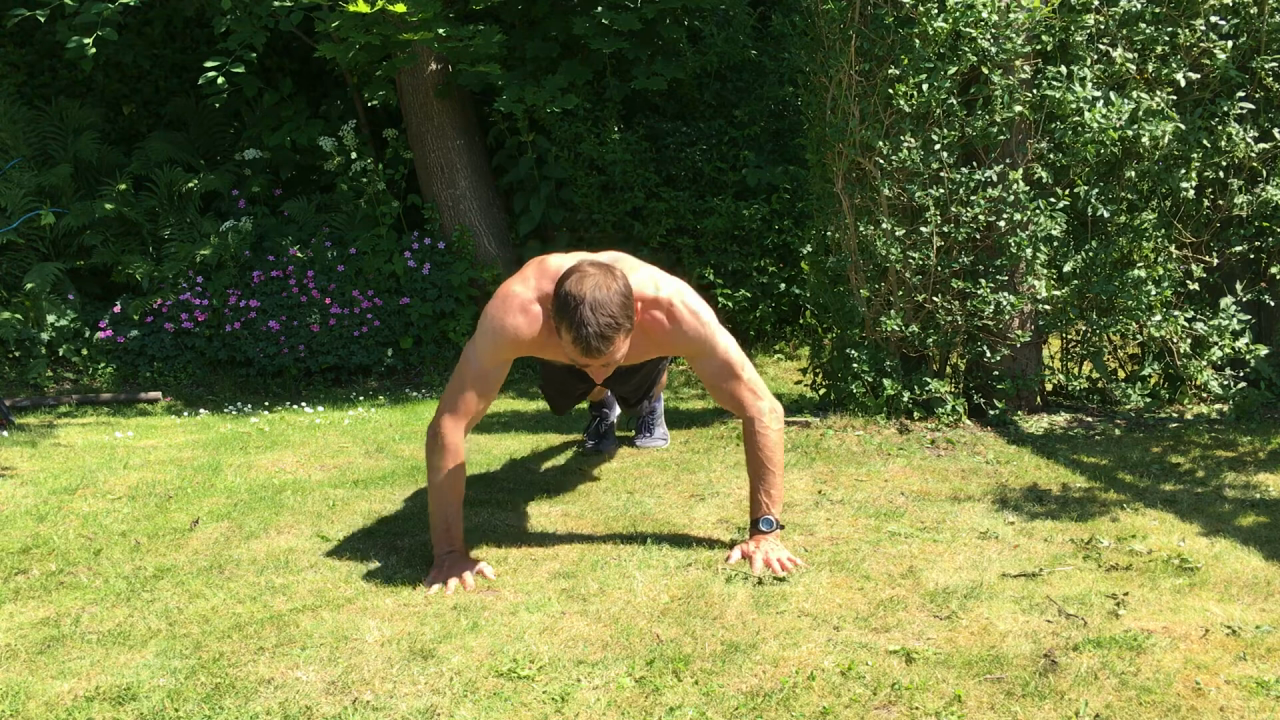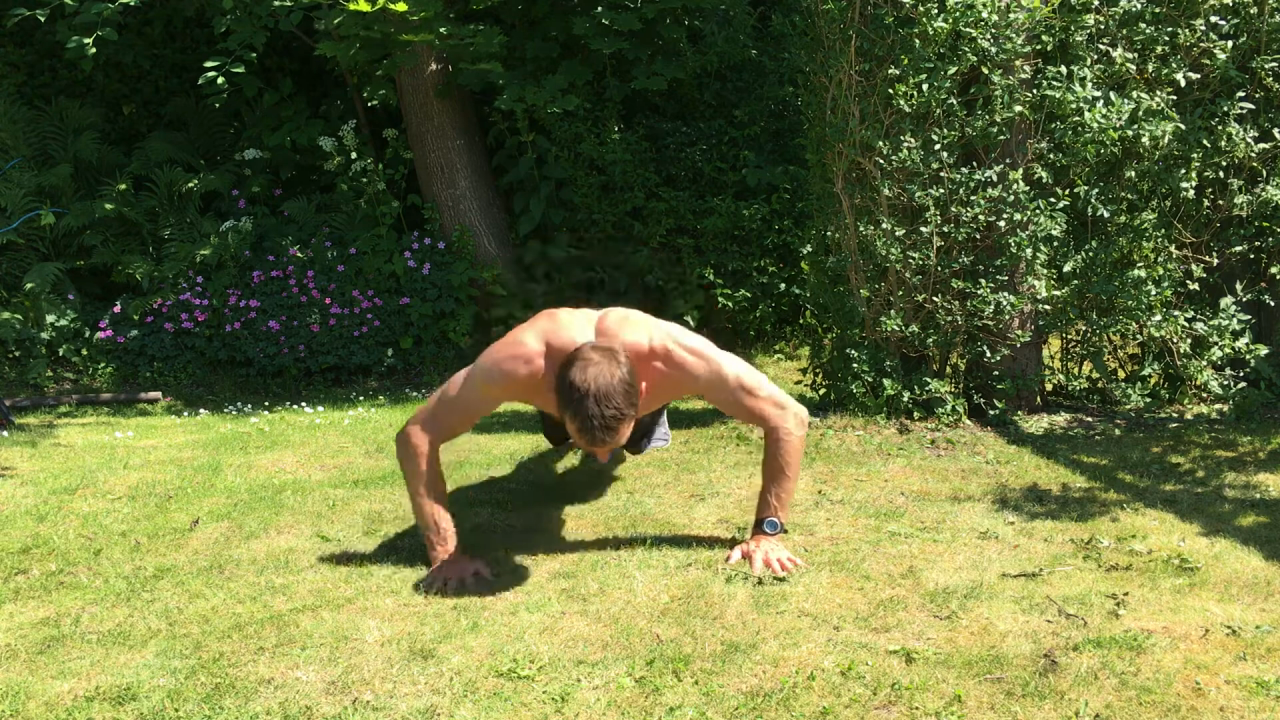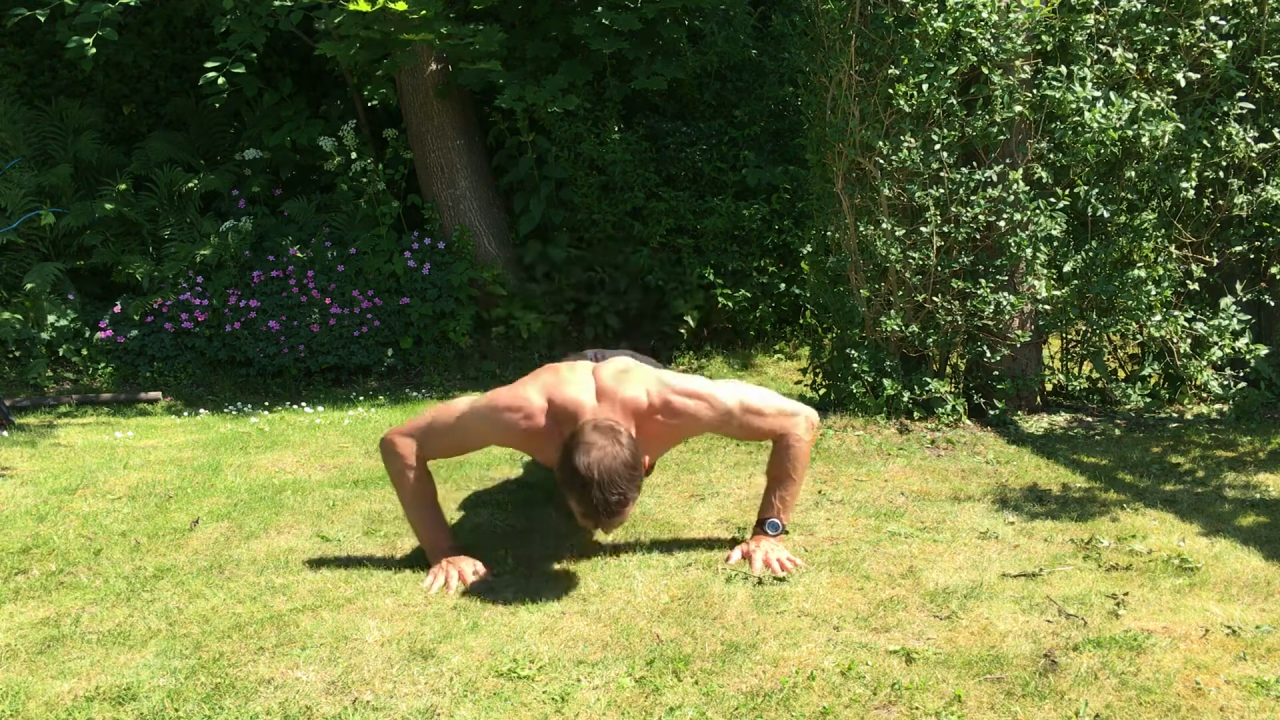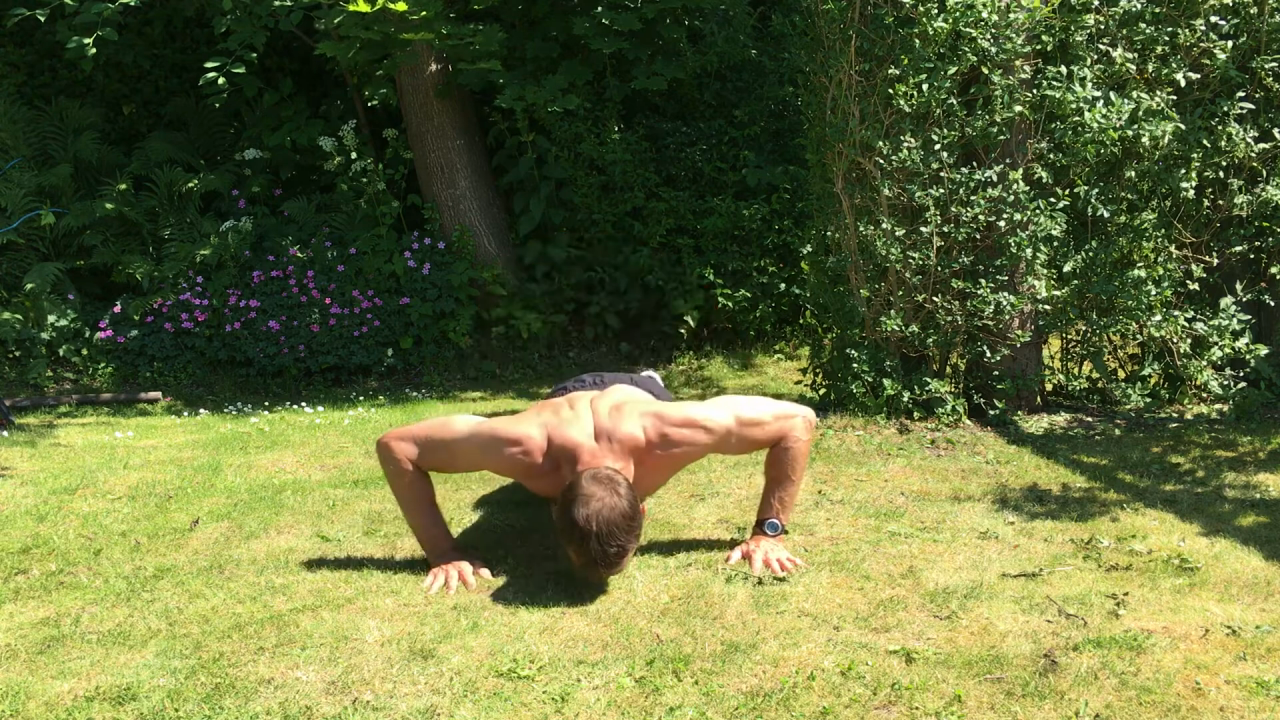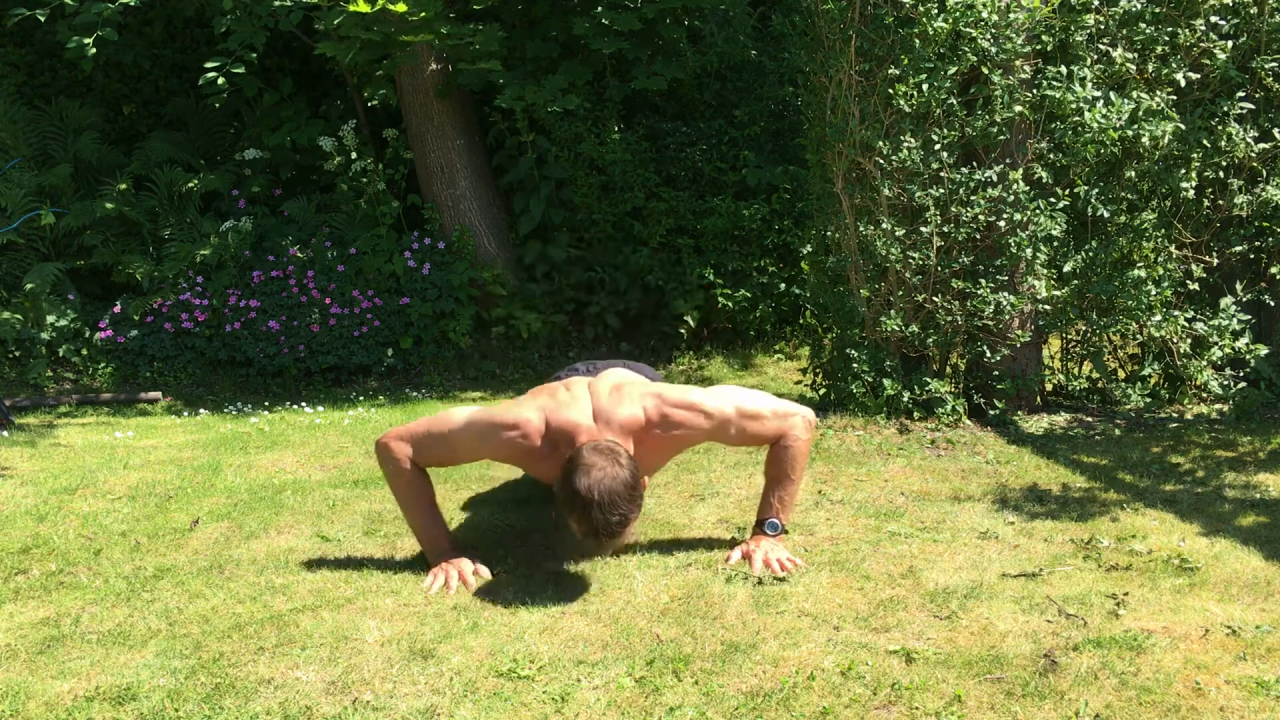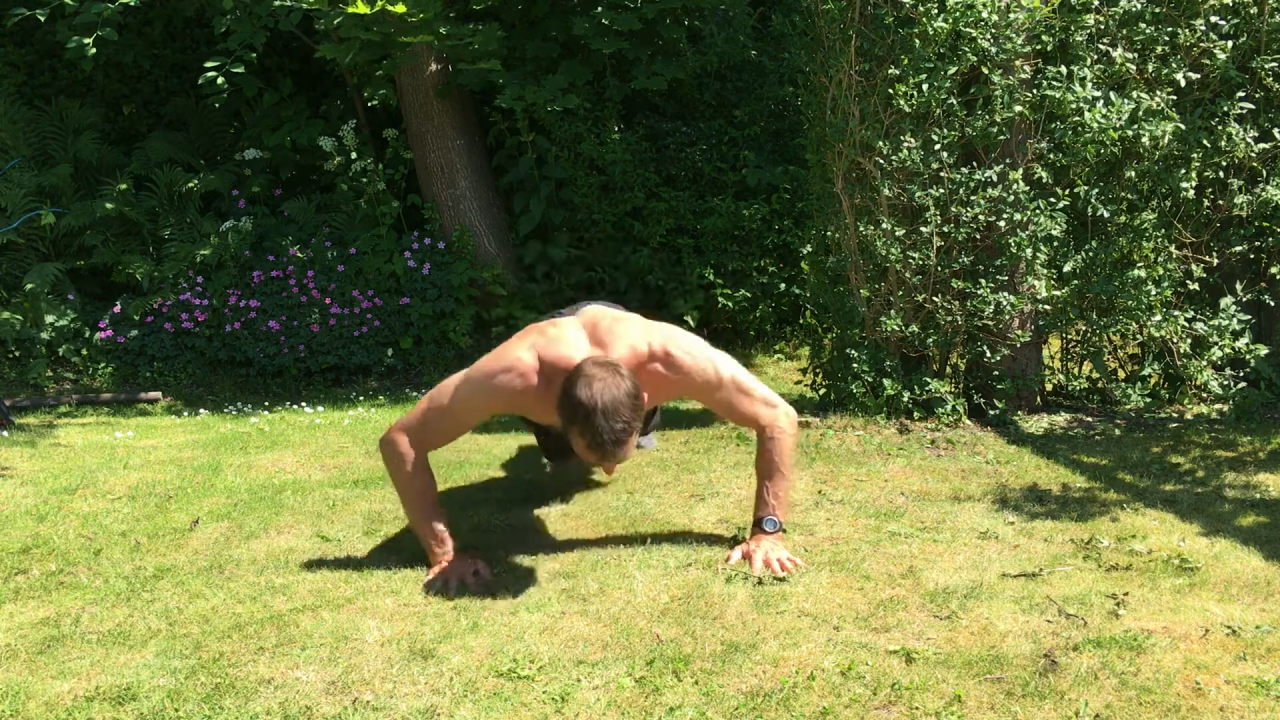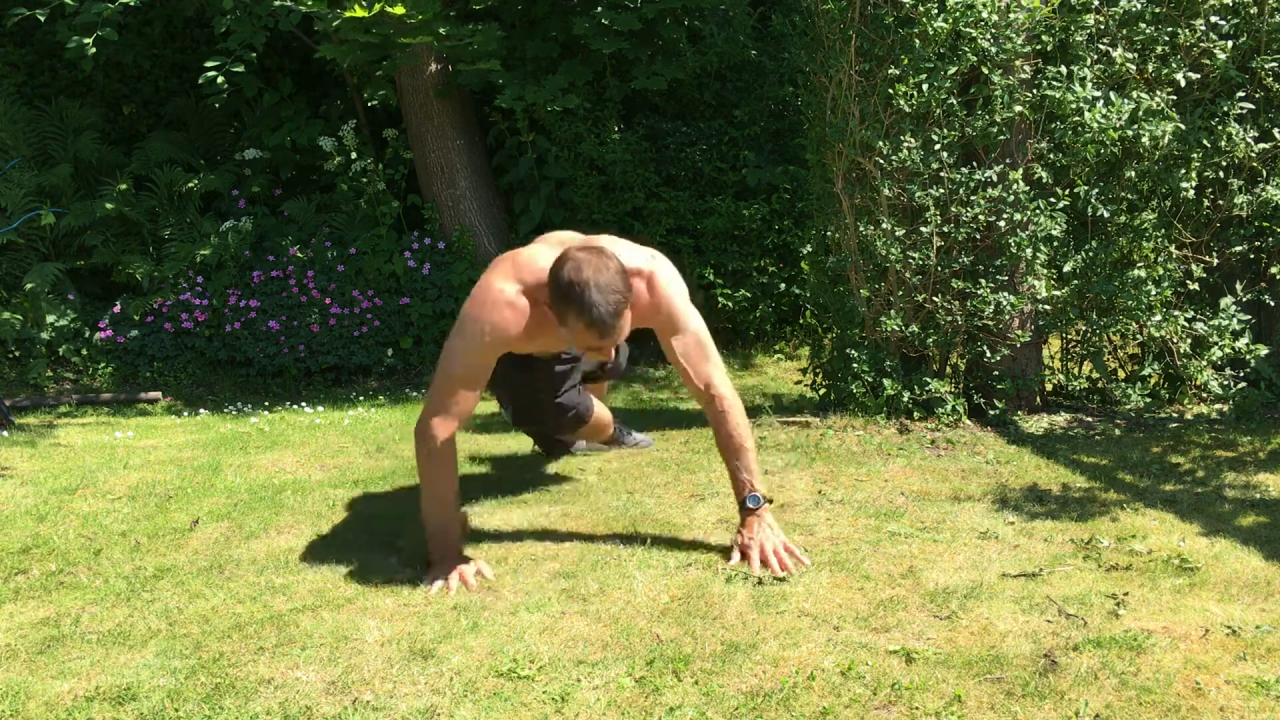
dt=0.2s
person 1, frame 1
left shoulder: (675, 311)
right shoulder: (518, 313)
left elbow: (763, 411)
right elbow: (449, 425)
left wrist: (765, 531)
right wrist: (449, 552)
left hip: (643, 343)
right hip: (561, 347)
left knee: (641, 397)
left ankle: (650, 404)
right ankle: (603, 403)
person 1, frame 2
left shoulder: (676, 358)
right shoulder: (519, 363)
left elbow: (790, 418)
right elbow: (415, 437)
left wrist: (767, 531)
right wrist: (444, 552)
right hip: (558, 381)
left knee: (641, 439)
left ankle: (652, 417)
person 1, frame 3
left shoulder: (676, 406)
right shoulder: (522, 414)
left elbow: (802, 423)
right elbow: (397, 444)
left wrist: (768, 531)
right wrist: (444, 553)
left hip: (638, 388)
person 1, frame 4
left shoulder: (669, 436)
right shoulder: (525, 449)
left elbow: (800, 422)
right elbow: (393, 446)
left wrist: (769, 532)
right wrist: (442, 554)
left hip: (636, 394)
right hip: (571, 398)
left ankle: (648, 384)
person 1, frame 5
left shoulder: (670, 421)
right shoulder: (524, 434)
left elbow: (800, 422)
right elbow: (392, 447)
left wrist: (769, 533)
right wrist: (441, 554)
left hip: (632, 379)
right hip: (569, 384)
person 1, frame 6
left shoulder: (673, 361)
right shoulder: (514, 377)
left elbow: (779, 419)
right elbow: (398, 440)
left wrist: (768, 529)
right wrist: (443, 552)
person 1, frame 7
left shoulder: (651, 279)
right shoulder: (497, 314)
left elbow: (715, 392)
right elbow: (435, 427)
left wrist: (756, 511)
right wrist: (446, 551)
right hip: (518, 354)
left knee: (597, 381)
